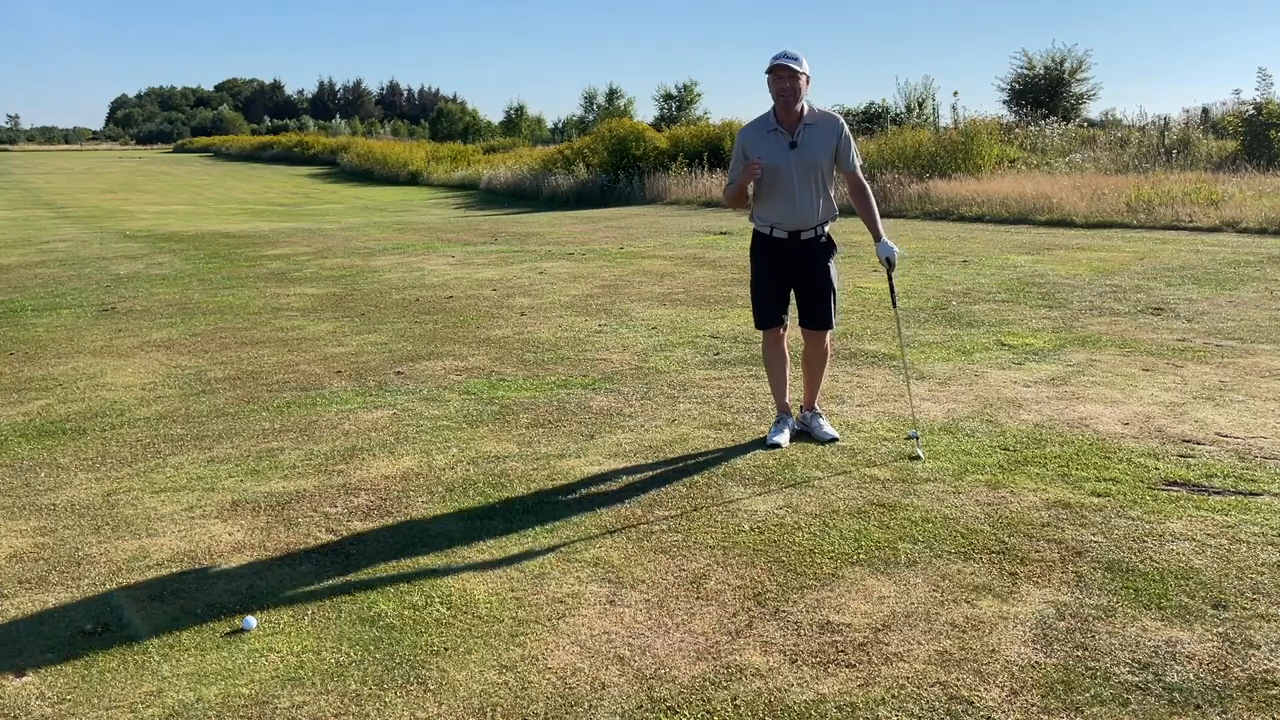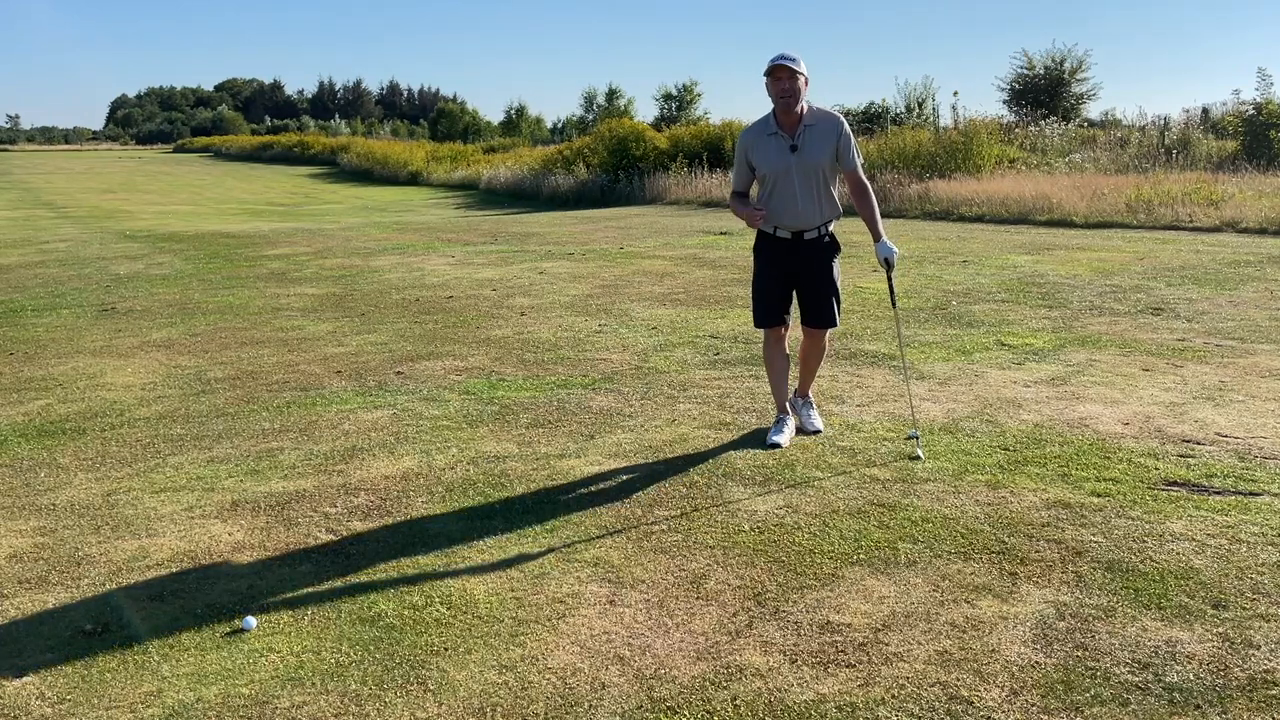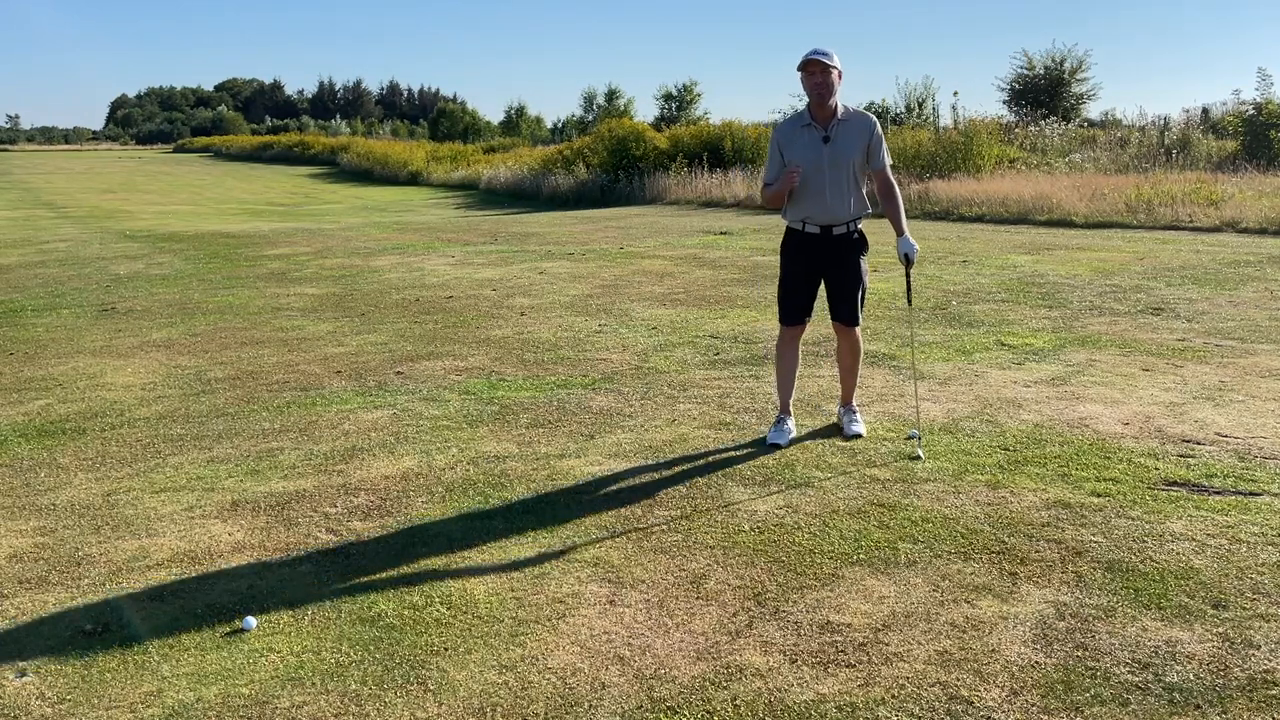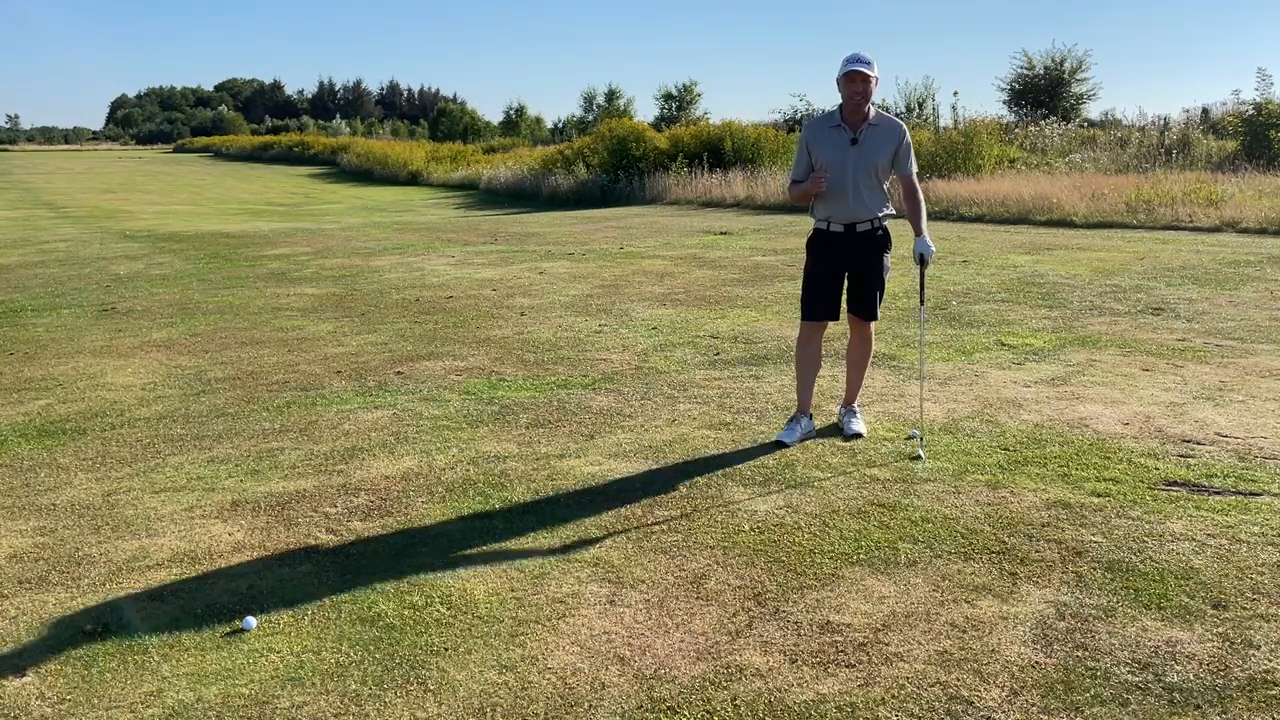
dt=0.7s
person 1, frame 1
left shoulder: (833, 127)
right shoulder: (750, 135)
left elbow: (856, 184)
right elbow: (731, 199)
left wrist: (880, 239)
right wrist: (743, 181)
left hip: (815, 244)
right hip: (769, 245)
left knee: (818, 333)
right knee: (773, 332)
left ankle: (811, 411)
right ankle: (784, 416)
person 1, frame 2
left shoulder: (833, 126)
right shoulder: (751, 137)
left elbow: (858, 184)
right elbow: (737, 194)
left wrist: (879, 239)
right wrist: (746, 212)
left hip: (819, 243)
right hip: (773, 245)
left knee: (817, 330)
right knee: (774, 331)
left ankle: (803, 397)
right ankle: (783, 415)
person 1, frame 3
left shoulder: (865, 125)
right shoulder: (784, 131)
left elbow: (885, 183)
right elbow: (768, 199)
left wrist: (902, 235)
right wrist: (783, 186)
left hip: (847, 240)
right hip: (801, 240)
left knee: (847, 329)
right knee: (790, 329)
left ankle: (848, 407)
right ankle: (785, 416)
person 1, frame 4
left shoulder: (893, 130)
right shoulder: (813, 130)
left elbow: (909, 187)
right elbow: (794, 193)
left wrist: (921, 235)
right wrist: (809, 187)
left hip: (871, 238)
right hip: (826, 238)
left knee: (862, 325)
right knee: (811, 327)
left ankle: (850, 407)
right ankle: (803, 416)
